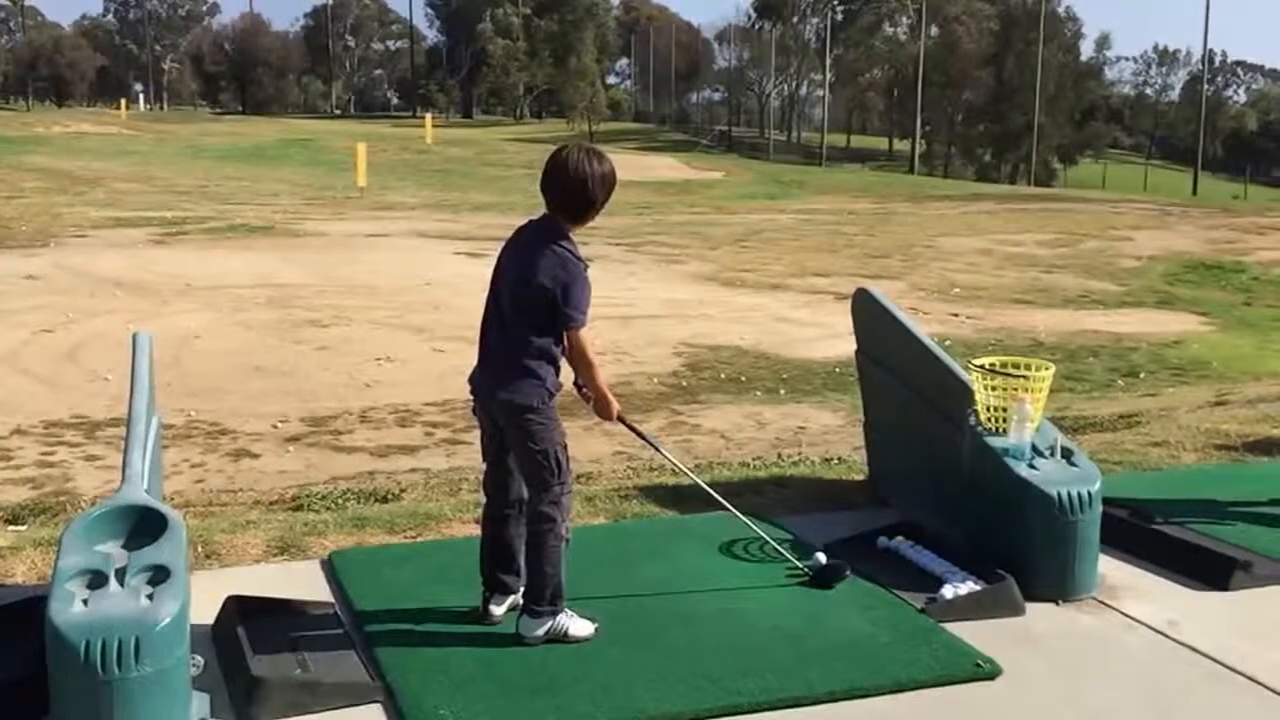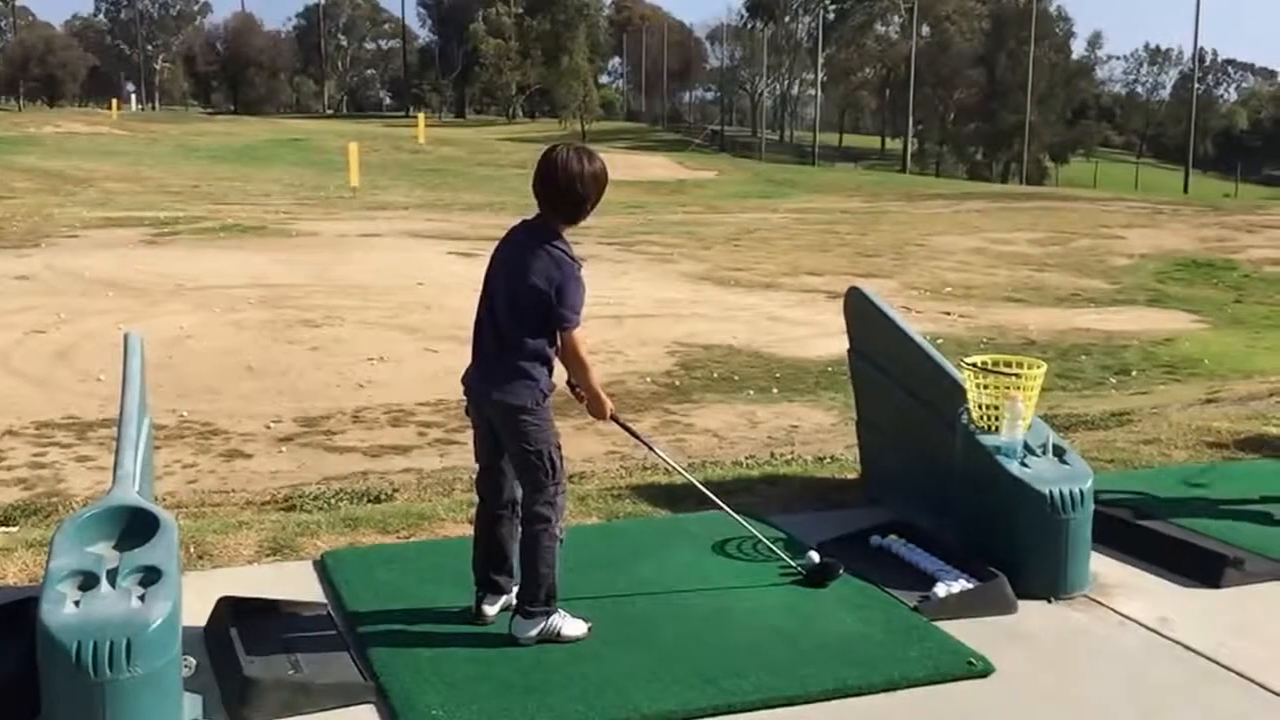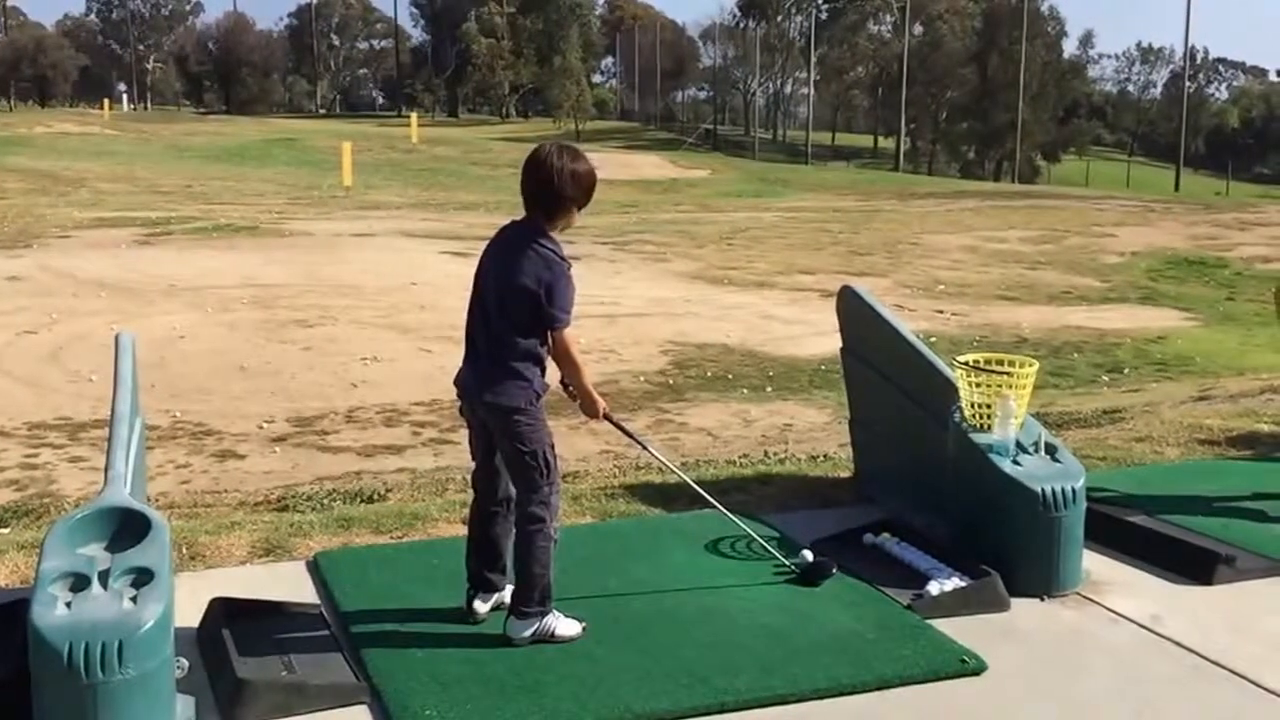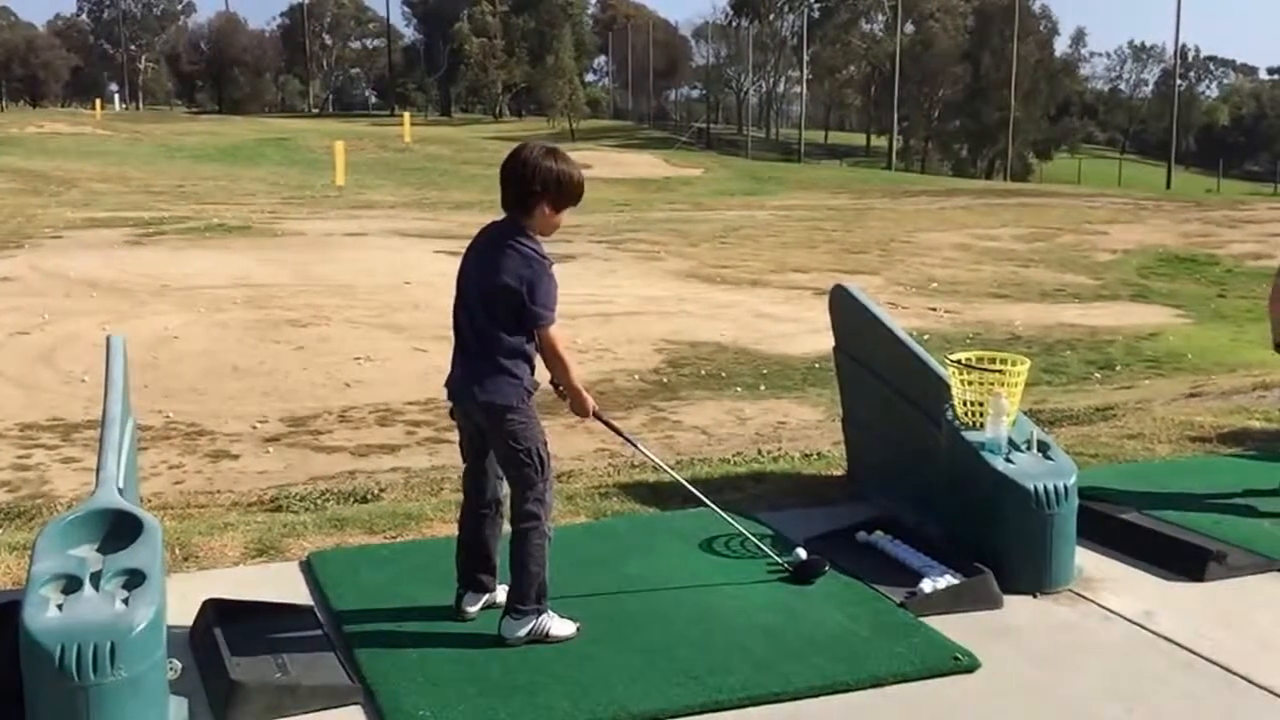
dt=0.7s
person 1, frame 1
left shoulder: (522, 237)
right shoulder: (567, 265)
right elbow: (577, 345)
left wrist: (580, 379)
right wrist: (602, 396)
left hip: (489, 385)
right hip: (526, 396)
left knee: (504, 491)
right knee: (550, 500)
left ankle: (500, 591)
right ankle: (542, 613)
person 1, frame 2
left shoulder: (515, 238)
right shoulder: (561, 265)
right elbow: (570, 345)
left wrist: (574, 380)
right wrist: (595, 395)
left hip: (482, 386)
right hip: (520, 396)
left knee: (496, 491)
right knee: (544, 501)
left ankle: (492, 592)
right ankle: (535, 614)
person 1, frame 3
left shoulder: (504, 238)
right shoulder: (550, 263)
right elbow: (561, 343)
left wrist: (567, 379)
right wrist: (587, 394)
left hip: (475, 386)
right hip: (513, 397)
left knee: (491, 489)
right knee: (539, 501)
left ankle: (485, 589)
right ankle: (530, 614)
person 1, frame 4
left shoulder: (485, 241)
right shoulder: (531, 263)
right elbow: (547, 340)
left wrist: (559, 378)
right wrist: (576, 392)
left hip: (466, 387)
right hip: (504, 396)
left knee: (481, 488)
right knee: (533, 500)
left ankle: (475, 588)
right ankle: (525, 614)
